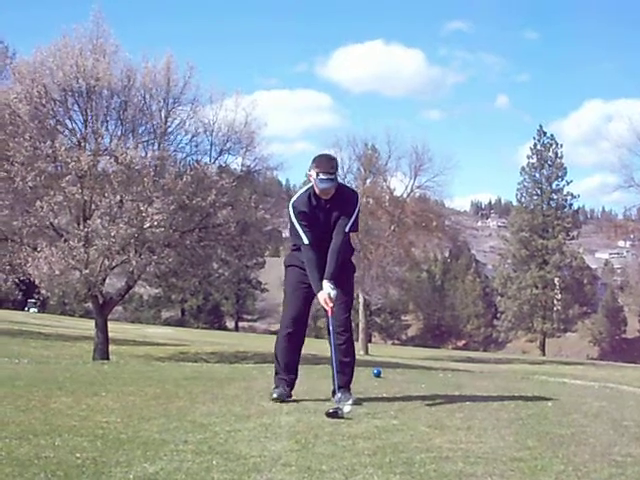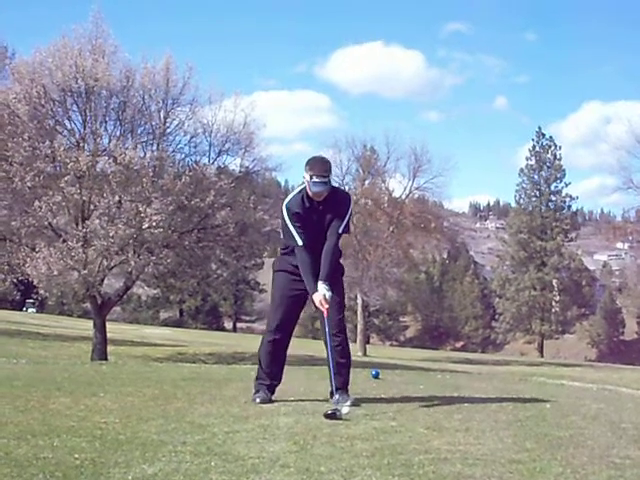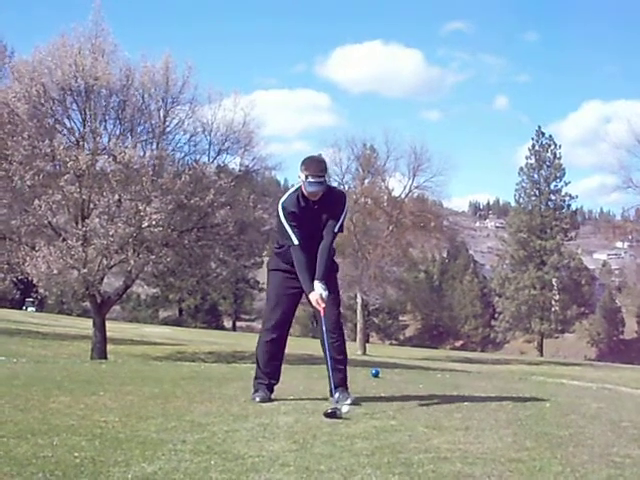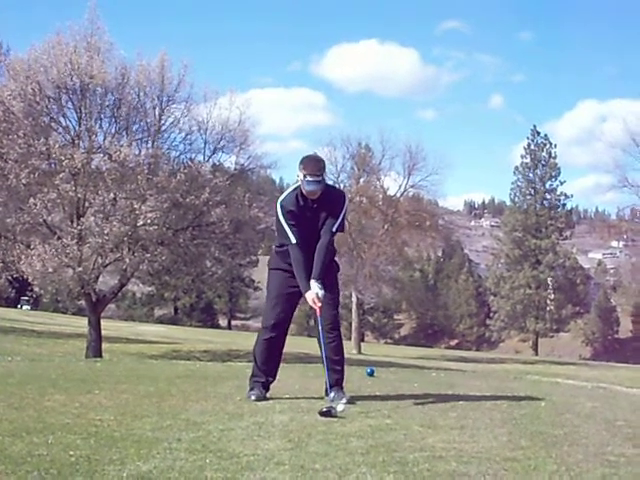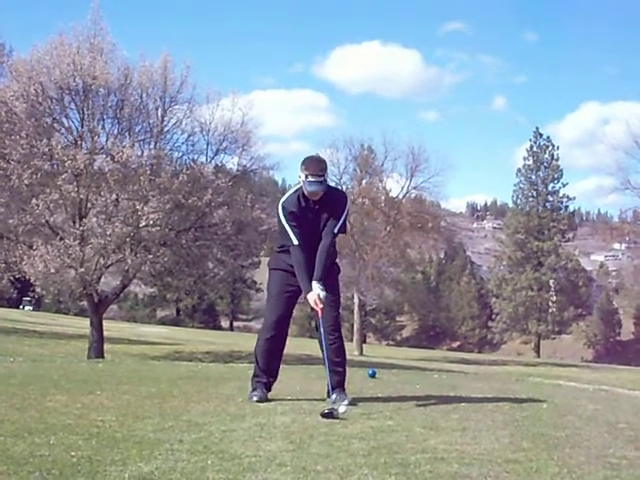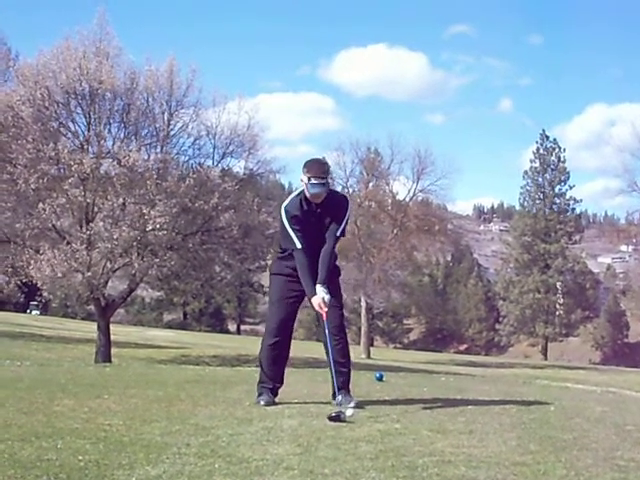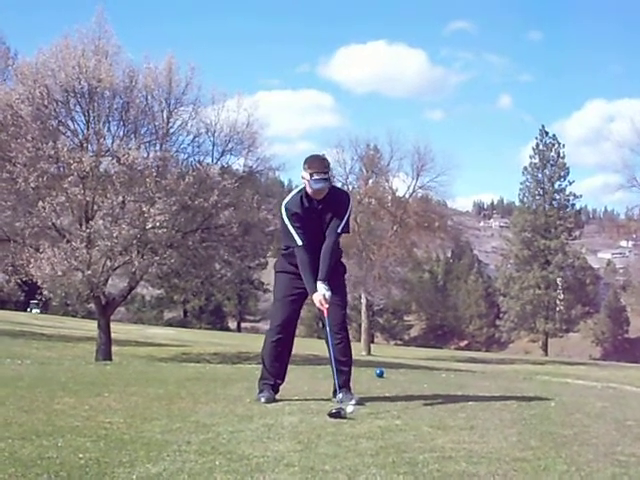
dt=0.2s
person 1, frame 1
left shoulder: (350, 198)
right shoulder: (299, 203)
left elbow: (340, 240)
right elbow: (308, 247)
left wrist: (329, 281)
right wrist: (318, 287)
left hip: (338, 266)
right hip: (302, 264)
left knee: (342, 324)
right knee: (292, 319)
left ankle: (342, 388)
right ankle: (283, 382)
person 1, frame 2
left shoulder: (342, 200)
right shoulder: (291, 204)
left elbow: (332, 242)
right elbow: (301, 249)
left wrist: (323, 283)
right wrist: (312, 289)
left hip: (328, 268)
right hip: (291, 267)
left knee: (336, 326)
right knee: (277, 325)
left ankle: (340, 389)
right ankle: (264, 386)
person 1, frame 3
left shoulder: (338, 198)
right shoulder: (287, 204)
left elbow: (328, 241)
right elbow: (297, 248)
left wrist: (319, 281)
right wrist: (309, 288)
left hip: (323, 267)
right hip: (286, 266)
left knee: (333, 323)
right knee: (274, 324)
left ankle: (340, 387)
right ankle: (263, 385)
person 1, frame 4
left shoulder: (337, 198)
right shoulder: (286, 202)
left elbow: (326, 240)
right elbow: (296, 247)
left wrist: (316, 280)
right wrist: (306, 287)
left hip: (322, 266)
right hip: (286, 265)
left knee: (330, 324)
right knee: (273, 322)
left ankle: (335, 387)
right ankle: (259, 383)
person 1, frame 5
left shoulder: (338, 199)
right shoulder: (288, 204)
left elbow: (327, 242)
right elbow: (297, 248)
left wrist: (318, 282)
right wrist: (307, 288)
left hip: (323, 268)
right hip: (287, 266)
left knee: (331, 325)
right knee: (273, 323)
left ankle: (337, 388)
right ankle: (260, 384)
person 1, frame 6
left shoulder: (340, 203)
right shoulder: (290, 207)
left elbow: (330, 245)
right elbow: (300, 252)
left wrist: (321, 285)
right wrist: (311, 292)
left hip: (325, 271)
right hip: (289, 270)
left knee: (335, 327)
right knee: (276, 327)
left ankle: (342, 391)
right ankle: (267, 389)
person 1, frame 7
left shoulder: (341, 199)
right shoulder: (291, 204)
left elbow: (331, 241)
right elbow: (301, 249)
left wrist: (322, 282)
right wrist: (312, 289)
left hip: (329, 269)
right hip: (293, 268)
left knee: (338, 325)
right knee: (280, 324)
left ankle: (343, 388)
right ankle: (268, 385)
